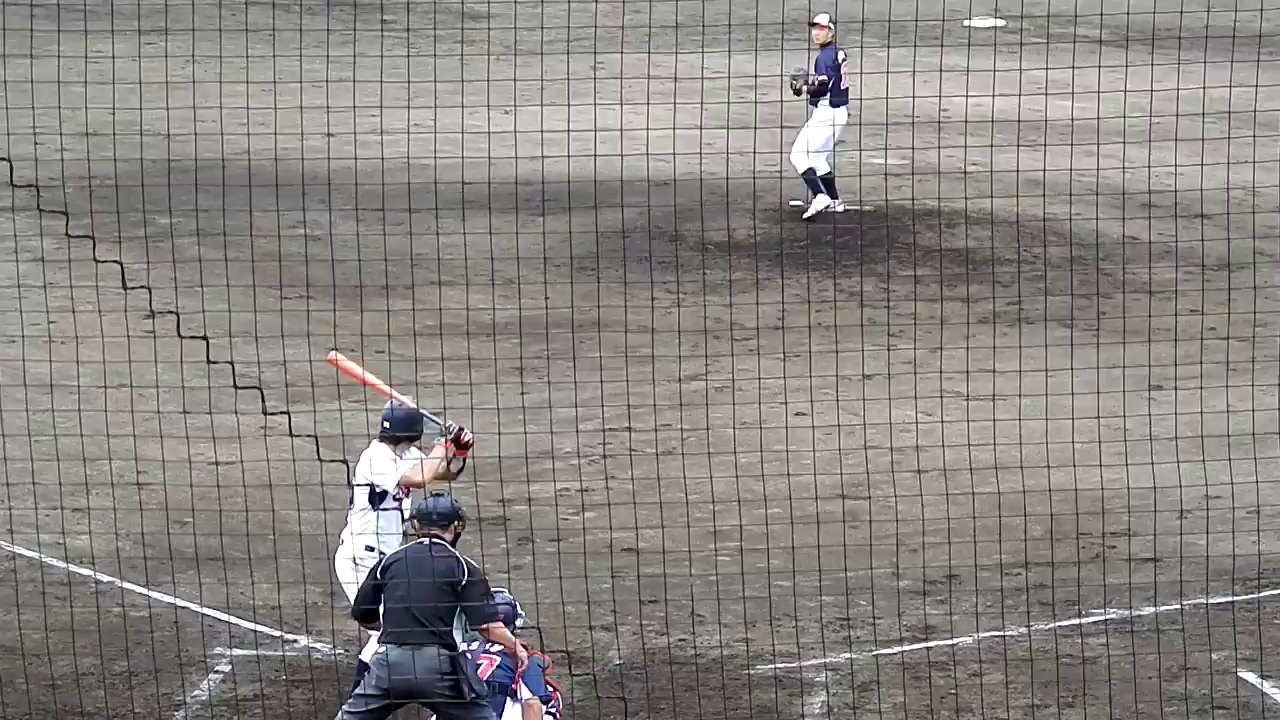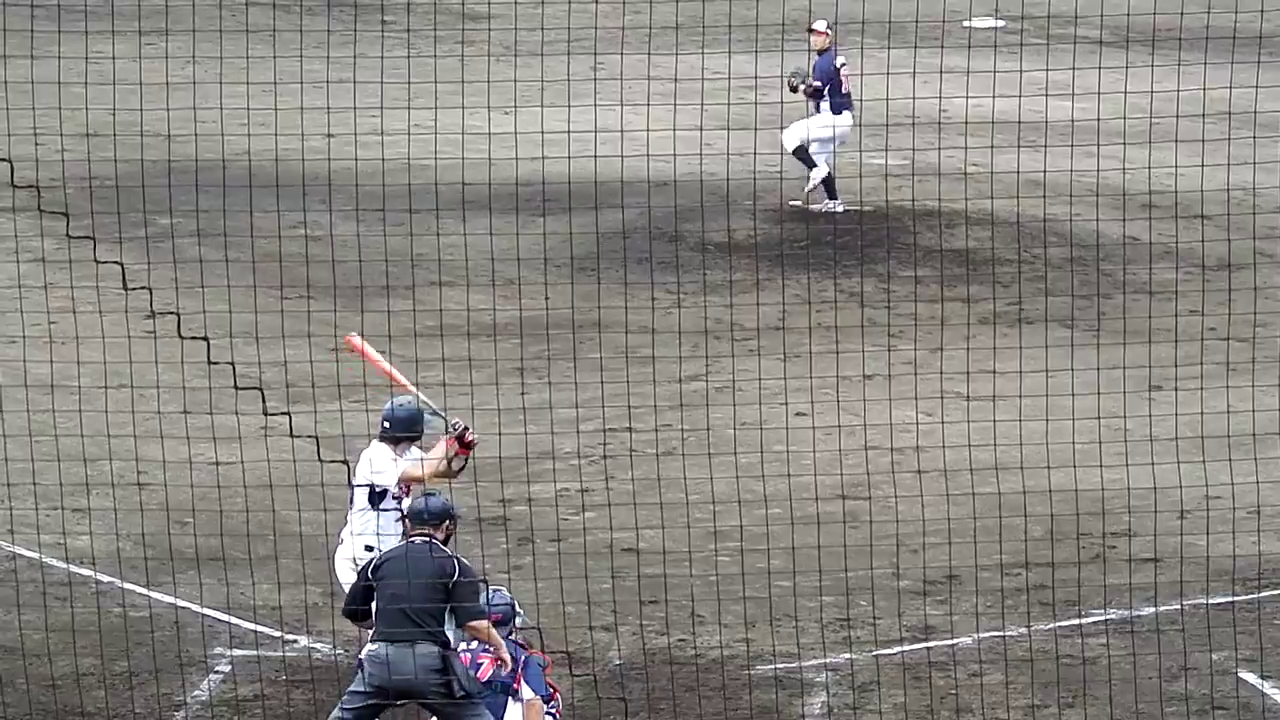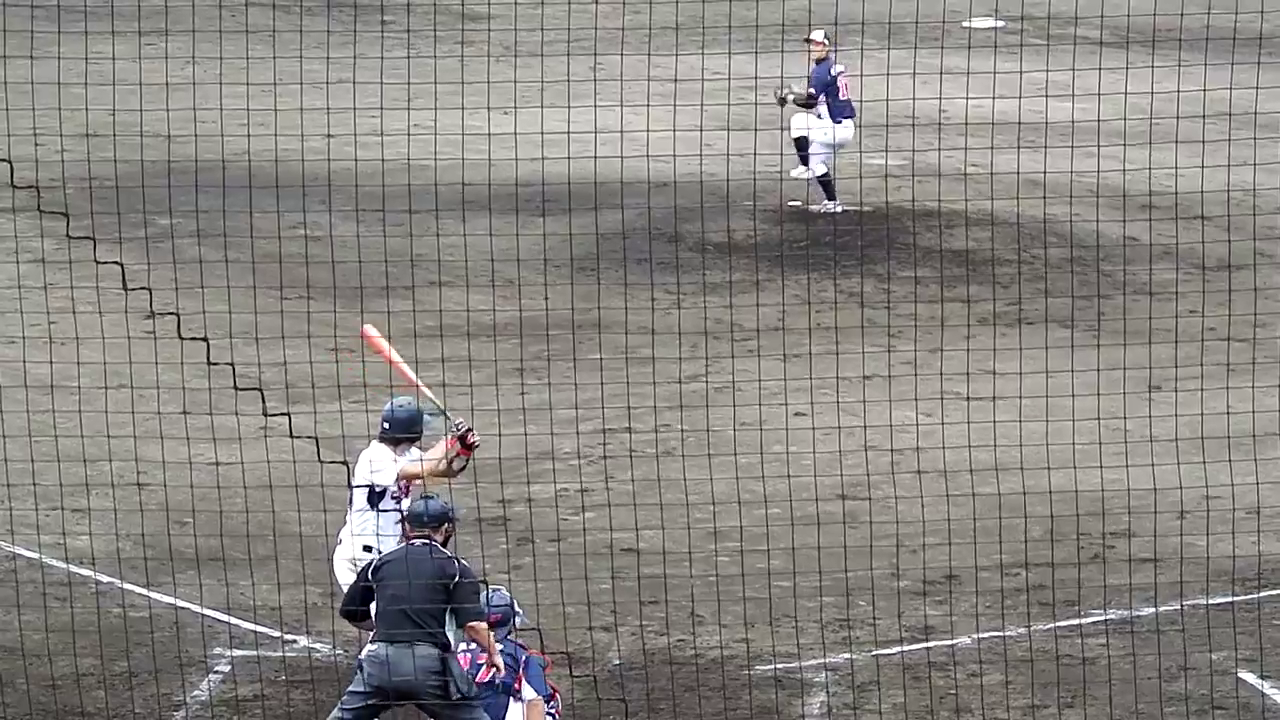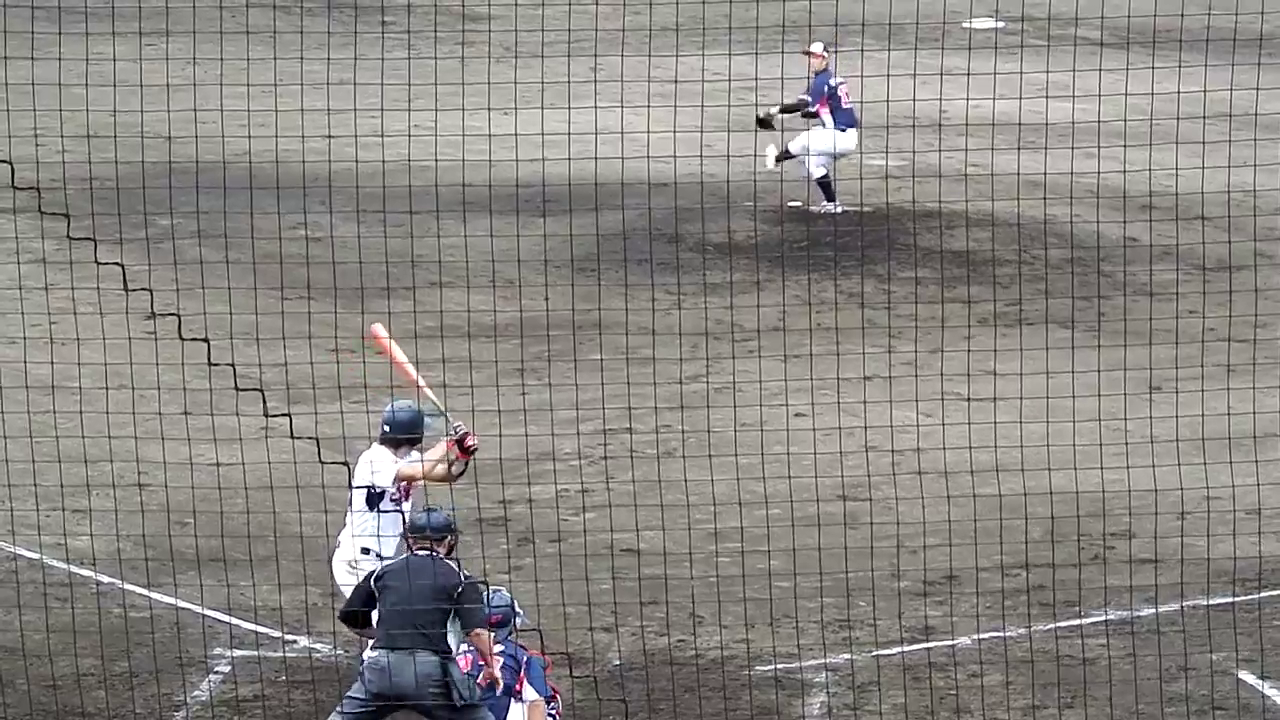
dt=0.1s
person 1, frame 1
left shoulder: (405, 453)
right shoulder: (377, 459)
left elbow: (444, 471)
right elbow: (421, 477)
left wrist: (459, 448)
right wrist: (444, 443)
left hip: (378, 555)
right hip: (361, 558)
person 1, frame 2
left shoulder: (404, 453)
right shoulder: (377, 459)
left elbow: (448, 471)
right elbow: (422, 474)
left wrist: (463, 450)
right wrist: (448, 440)
left hip: (379, 555)
right hip: (360, 557)
person 1, frame 3
left shoulder: (407, 445)
right shoulder: (375, 458)
left elbow: (447, 472)
right elbow: (421, 471)
left wrist: (465, 451)
right wrist: (448, 439)
left hip: (380, 556)
right hip: (359, 559)
person 1, frame 4
left shoulder: (407, 456)
right shoulder: (375, 459)
left elbow: (447, 474)
right elbow: (417, 472)
left wrist: (463, 453)
right wrist: (448, 442)
left hip: (380, 562)
right hip: (359, 562)
person 2, frame 1
left shoulder: (389, 562)
right shoulder: (463, 567)
left elbow: (362, 616)
right elbow: (488, 625)
right wrist: (515, 646)
left hip: (388, 663)
right hip: (438, 665)
person 2, frame 2
left shoulder: (380, 561)
right shoulder: (454, 565)
left elbow: (353, 614)
right elbow: (474, 623)
right wrist: (500, 647)
left hip: (381, 660)
right hip: (431, 663)
person 2, frame 3
left shoulder: (380, 563)
right shoulder: (455, 567)
left elbow: (350, 613)
right elbow: (474, 624)
right wrist: (493, 653)
left hip: (380, 661)
right hip: (429, 663)
person 2, frame 4
left shoulder: (383, 572)
right shoulder: (457, 577)
left elbow: (349, 617)
right elbow: (477, 631)
right wrist: (491, 664)
left hip: (380, 668)
right hip: (431, 671)
person 3, frame 1
left shoulder: (826, 55)
right shoulder: (836, 51)
left elbow: (821, 88)
left wrist: (802, 89)
right wrist: (809, 83)
left hip: (827, 114)
right hip: (835, 113)
left knee: (799, 156)
right knee: (819, 157)
left ankle: (819, 197)
right ankle: (834, 201)
person 3, frame 2
left shoulder: (824, 61)
right shoulder: (835, 57)
left elbow: (817, 92)
left wrist: (800, 87)
right wrist: (808, 82)
left hip: (833, 118)
right hip: (840, 118)
left knee: (789, 136)
right knee: (820, 158)
left ankle: (815, 171)
right ankle: (833, 201)
person 3, frame 3
left shoulder: (822, 69)
right shoulder: (835, 67)
left elbow: (811, 100)
left wrist: (791, 98)
right wrist: (798, 94)
left hip: (837, 127)
right hip: (843, 126)
left knee: (798, 122)
right knee: (817, 159)
left ankle: (804, 167)
right ankle: (833, 202)
person 3, frame 4
left shoulder: (821, 80)
right shoulder: (833, 78)
left elbow: (804, 105)
left wrist: (777, 110)
right wrist: (810, 111)
left hip: (841, 136)
right hip: (848, 136)
right knee: (816, 162)
left ankle: (776, 159)
right ankle: (832, 203)
